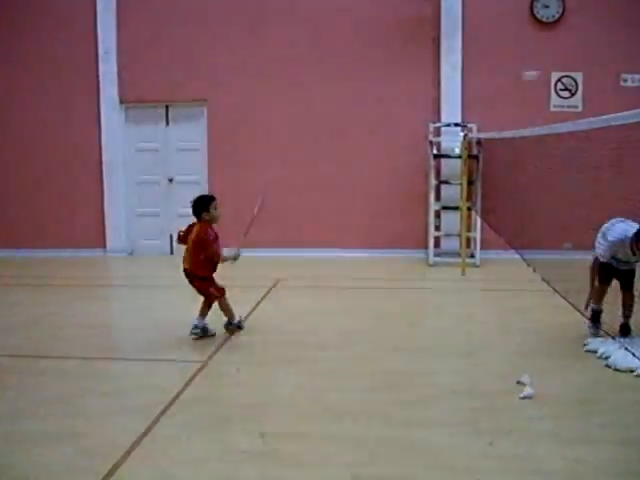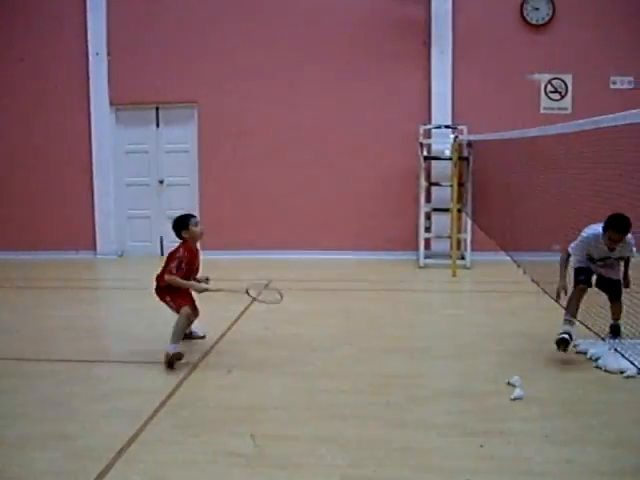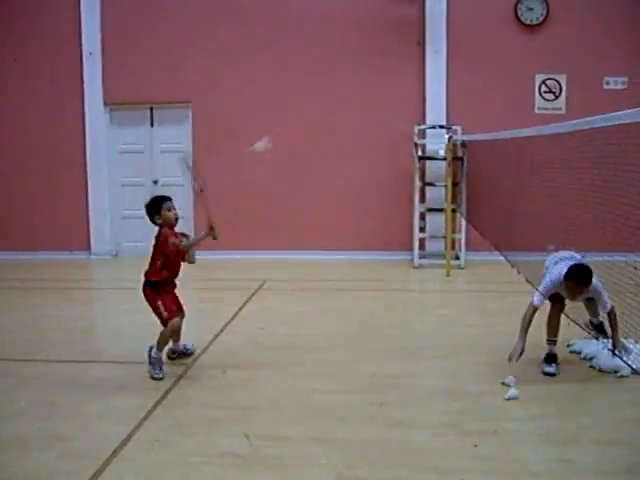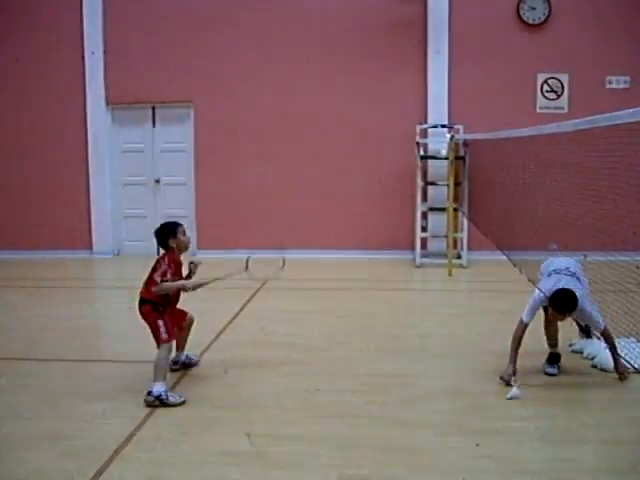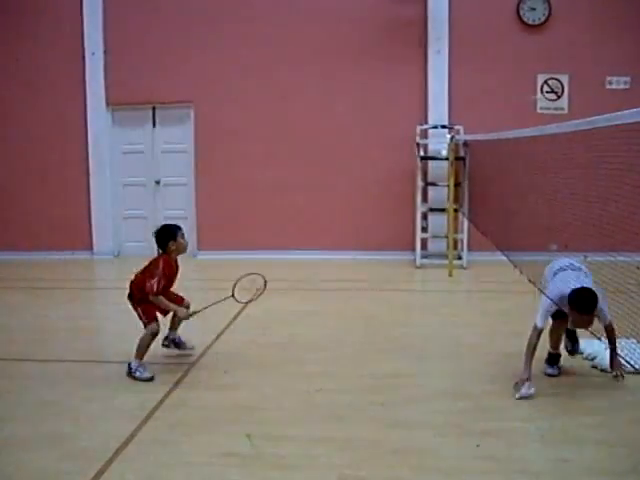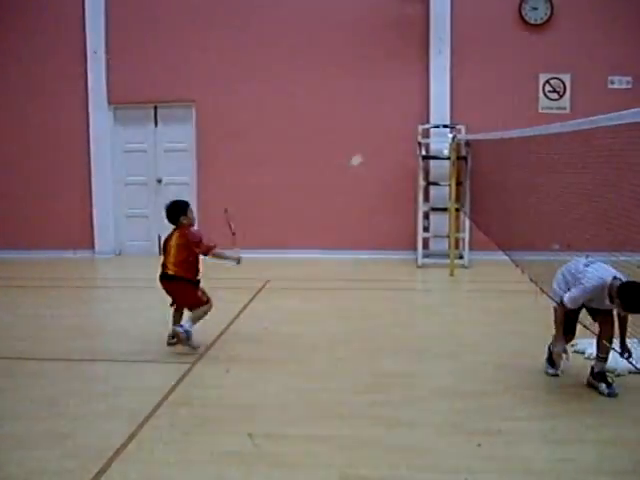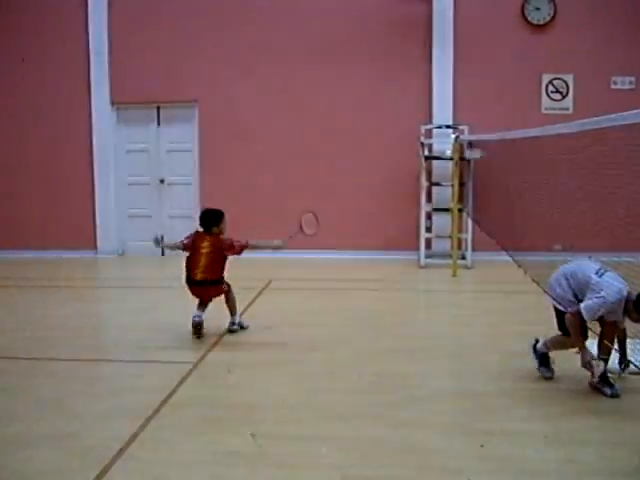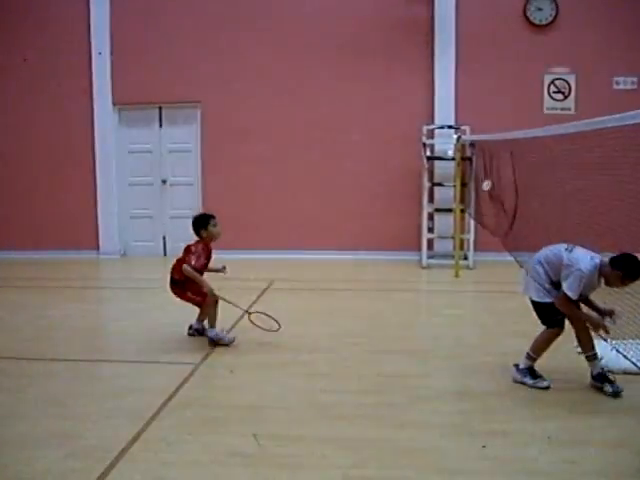
dt=0.3s
person 1, frame 1
left shoulder: (193, 227)
right shoulder: (211, 234)
left elbow: (180, 239)
right elbow: (218, 258)
right wrist: (233, 256)
left hip: (191, 272)
right hip: (200, 276)
left knee: (212, 296)
right knee: (221, 294)
left ankle: (198, 326)
right ankle: (232, 321)
person 1, frame 2
left shoulder: (194, 250)
right shoulder: (181, 253)
right elbow: (169, 277)
left wrist: (198, 280)
right wrist: (191, 285)
left hip: (180, 288)
right hip: (166, 288)
left knee: (193, 313)
right knee: (186, 311)
left ankle: (185, 331)
right ankle: (172, 350)
person 1, frame 3
left shoulder: (175, 237)
right shoulder: (164, 235)
left elbow: (190, 259)
right elbow: (183, 249)
left wrist: (187, 242)
right wrist: (205, 236)
left hip: (166, 285)
right hip: (156, 287)
left knee: (179, 316)
right knee: (173, 323)
left ankle: (176, 348)
right ankle: (156, 353)
person 1, frame 4
left shoulder: (175, 261)
right shoulder: (166, 261)
left elbow: (180, 286)
right elbow: (158, 288)
left wrist: (190, 274)
right wrist: (185, 283)
left hip: (164, 305)
right hip: (152, 306)
left knee: (187, 319)
right knee: (166, 343)
left ankle: (179, 358)
right ankle: (157, 392)
person 1, frame 5
left shoulder: (171, 261)
right shoulder: (161, 266)
right elbow: (153, 295)
right wrist: (176, 309)
left hip: (153, 292)
right hip: (141, 297)
left knee: (184, 305)
right knee: (153, 328)
left ankle: (172, 338)
right ankle: (135, 366)
person 1, frame 6
left shoulder: (169, 237)
right shoulder: (191, 235)
right elbow: (210, 251)
right wrist: (232, 257)
left hip: (166, 279)
right hip: (182, 281)
left knee: (180, 304)
right knee: (206, 304)
left ankle: (174, 335)
right ankle: (185, 328)
person 1, frame 7
left shoulder: (195, 237)
right shoulder: (224, 243)
left elbow: (180, 245)
right elbow: (247, 245)
left wrist: (162, 244)
right wrist: (273, 244)
left hip: (194, 283)
right hip: (211, 283)
left knee: (205, 298)
right knee: (228, 291)
left ankle: (197, 316)
right ankle: (235, 322)
person 1, frame 8
left shoulder: (205, 247)
right shoulder: (201, 249)
right elbow: (185, 268)
left wrist: (217, 270)
right wrist: (203, 282)
left hip: (186, 281)
right hip: (181, 283)
left knee: (212, 298)
right knee: (210, 298)
left ankle: (196, 326)
right ankle: (213, 333)
person 2, frame 1
right shoulder: (615, 239)
right elbow: (597, 261)
right wrist: (592, 289)
left knee: (627, 289)
right knee: (604, 281)
left ankle: (625, 323)
right ankle: (595, 310)
person 2, frame 2
left shoulder: (628, 242)
right shoulder: (589, 236)
right elbow: (567, 254)
left wrist: (626, 274)
right wrist: (562, 280)
left hip: (610, 267)
right hip: (585, 260)
left knee: (615, 299)
right knee: (580, 288)
left ankle: (615, 326)
right ankle: (567, 329)
person 2, frame 3
left shoulder: (593, 285)
right shoulder: (553, 280)
left elbow: (610, 310)
right elbow: (531, 308)
left wrist: (616, 338)
right wrist: (520, 342)
left knee: (591, 302)
right knee: (557, 306)
left ankle: (595, 323)
right ankle: (551, 353)
person 2, frame 4
left shoulder: (583, 305)
right shoulder: (540, 296)
left elbow: (604, 331)
right elbow: (521, 328)
left wrist: (617, 362)
right wrist: (511, 364)
right knee: (550, 321)
left ankle: (581, 320)
right ankle: (554, 355)
person 2, frame 5
left shoulder: (596, 300)
right shoulder: (553, 297)
left elbow: (609, 326)
right elbow: (536, 333)
left wrist: (614, 357)
right wrist: (526, 370)
right knee: (560, 323)
left ankle: (570, 332)
right ankle: (553, 356)
person 2, frame 6
left shoulder: (624, 290)
right shoulder: (591, 285)
left elbow: (623, 316)
right elbow: (561, 307)
left wrist: (623, 342)
right wrist: (559, 341)
right hip: (567, 284)
left knee: (608, 324)
right knee: (568, 335)
left ankle: (597, 373)
right ankle: (553, 351)
person 2, frame 7
left shoulder: (626, 300)
right shoulder: (609, 299)
left elbow: (620, 328)
right elbow: (571, 317)
left wrist: (623, 355)
right wrist: (583, 350)
right hip: (564, 283)
left knee: (610, 326)
right knee: (579, 336)
left ankle: (600, 375)
right ankle: (541, 348)
person 2, frame 8
left shoulder: (600, 267)
right shoulder: (584, 270)
left elbow: (578, 294)
right elbow: (561, 301)
left wrist: (599, 310)
right wrist: (590, 319)
right hip: (540, 276)
left knee: (579, 322)
right knee: (556, 327)
left ankle: (597, 374)
right ankle: (523, 369)
